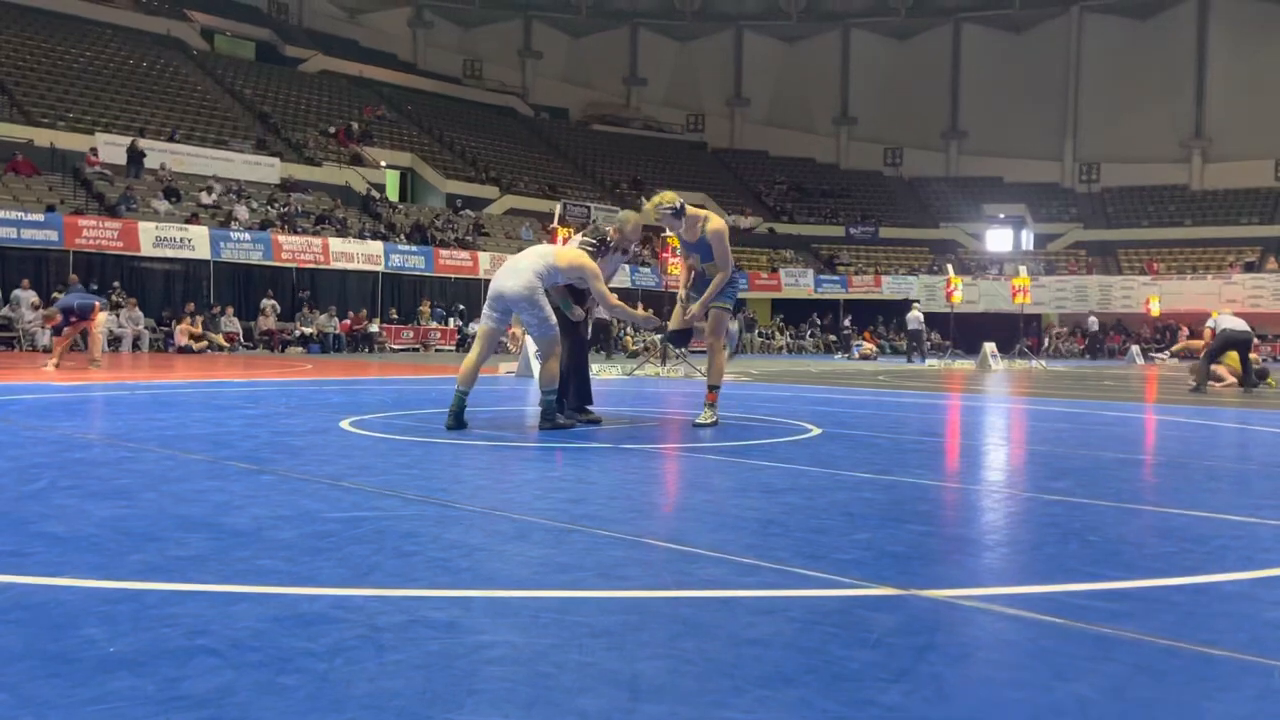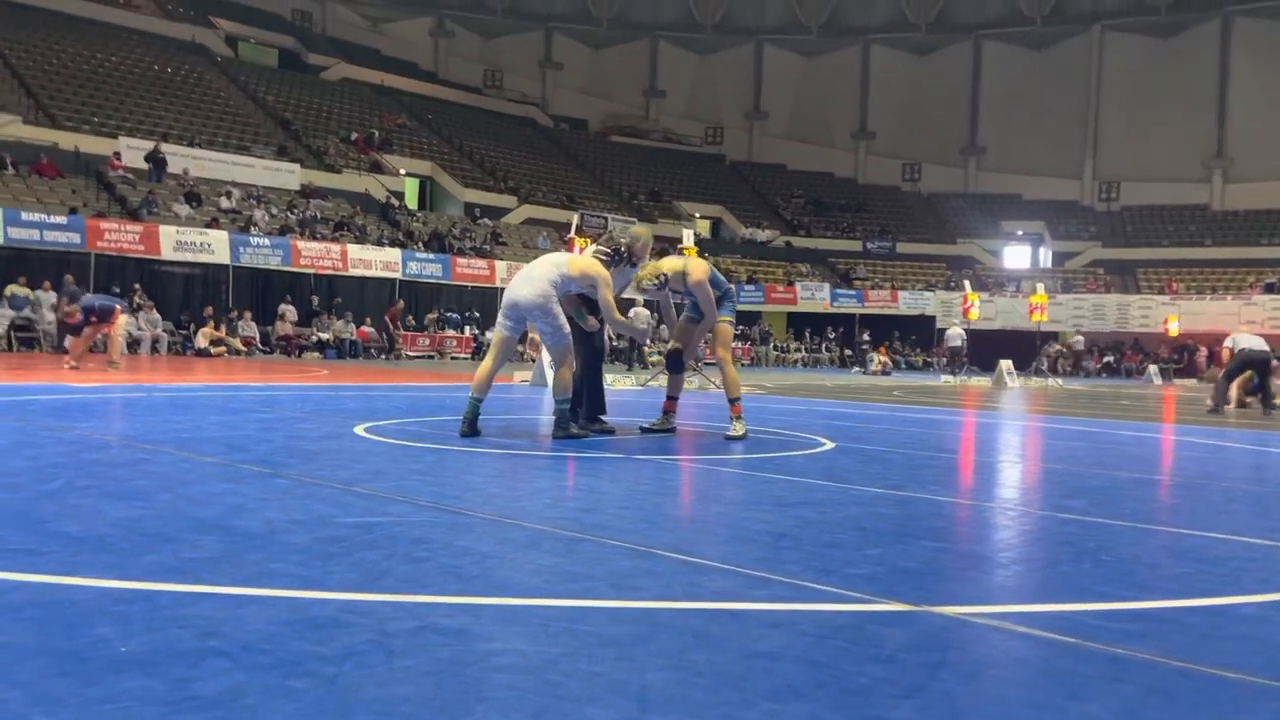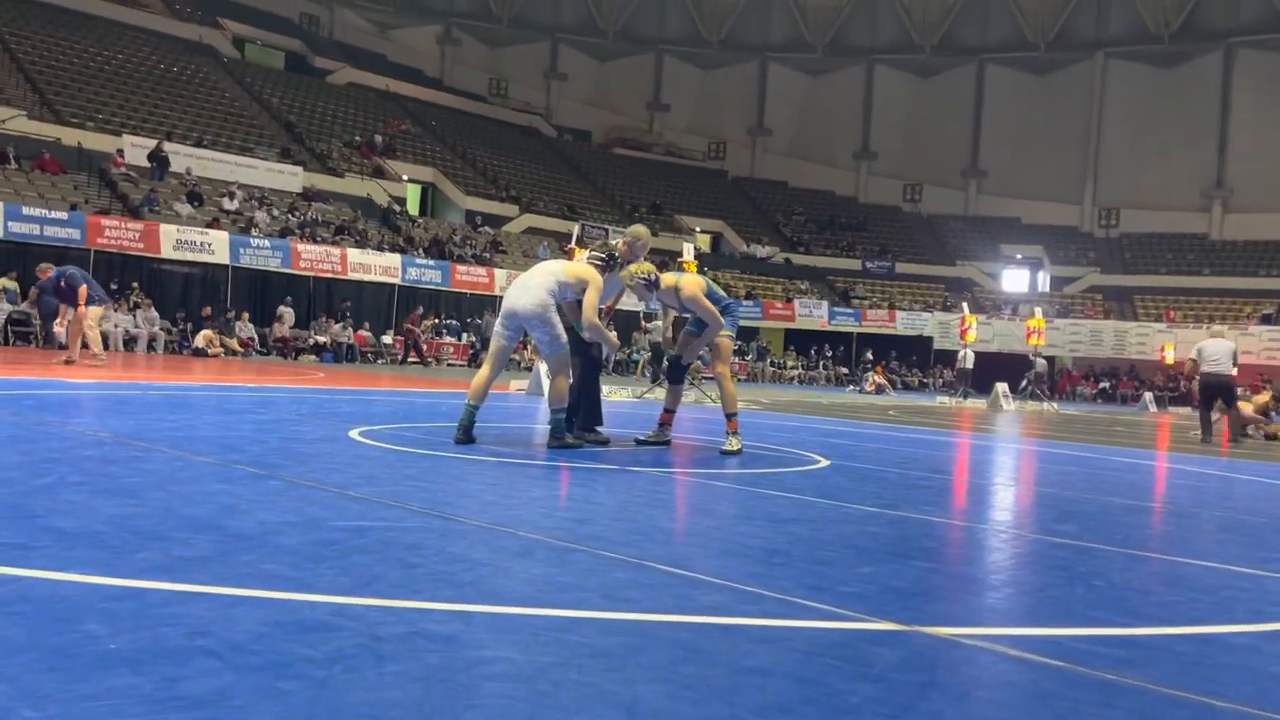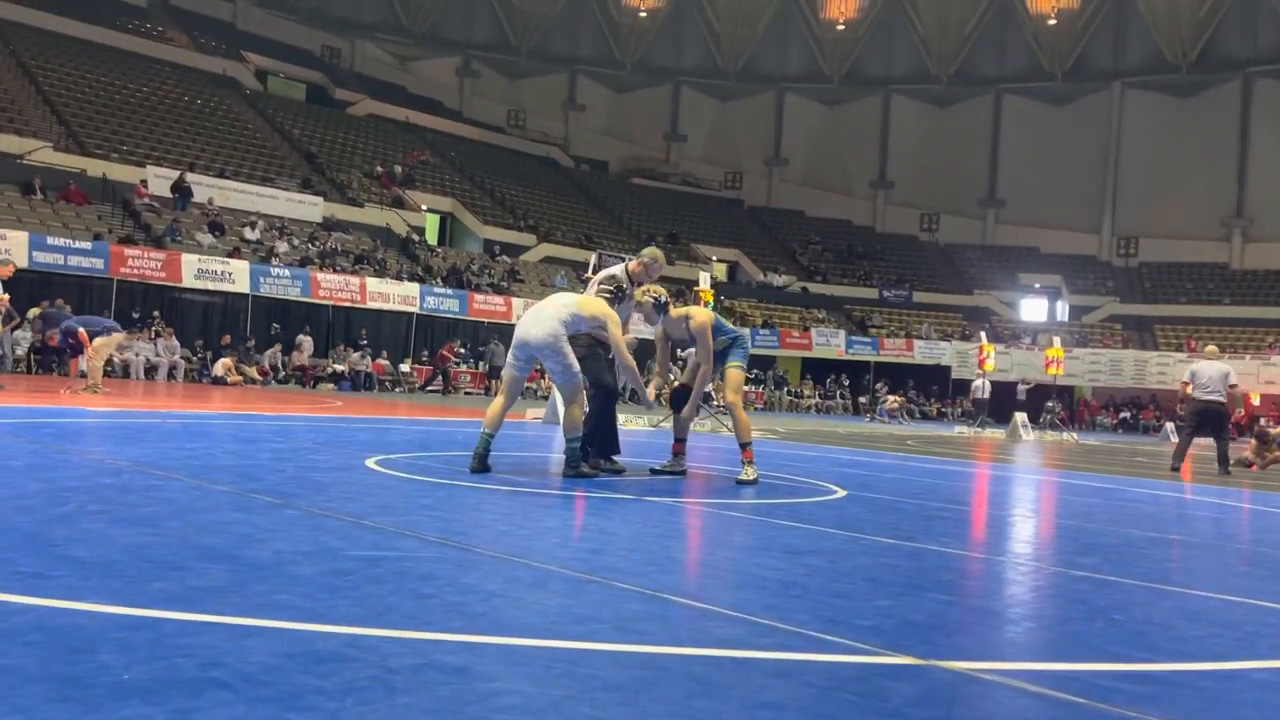
dt=1s
person 1, frame 1
left shoulder: (626, 249)
right shoulder: (586, 242)
left wrist: (591, 302)
right wrist: (570, 308)
left hip: (581, 292)
right hip: (559, 289)
left knee: (578, 344)
right knee: (575, 344)
left ankle: (557, 400)
right ankle: (575, 405)
person 1, frame 2
left shoulder: (640, 260)
right shoulder: (598, 255)
left hip: (596, 302)
right hip: (574, 300)
left knee: (594, 355)
right knee: (589, 354)
left ankle: (572, 409)
right ankle: (589, 415)
person 1, frame 3
left shoulder: (635, 262)
right shoulder: (597, 256)
left wrist: (606, 314)
left hip: (591, 310)
right hip: (570, 308)
left knee: (593, 364)
right knee: (586, 363)
left ankle: (569, 419)
right ankle: (584, 425)
person 1, frame 4
left shoulder: (639, 284)
right shoulder: (610, 279)
left hip: (604, 339)
right hip: (585, 338)
left knee: (608, 392)
right knee: (604, 390)
left ankle: (587, 448)
right ankle: (599, 454)
person 2, frame 1
left shoulder: (714, 227)
right shoulder: (680, 228)
left elbow: (725, 270)
left wrist: (701, 304)
right wrist: (683, 286)
left hip: (722, 284)
right hip: (700, 281)
left knee: (713, 343)
right knee: (674, 334)
left ankle: (711, 408)
right ankle: (724, 329)
person 2, frame 2
left shoulder: (695, 277)
right shoulder: (657, 273)
left elbow: (711, 315)
right elbow: (665, 306)
left wrist: (692, 345)
right wrist: (676, 336)
left hip: (721, 300)
right hip: (696, 301)
left knee: (722, 357)
right knee: (674, 354)
left ankle: (738, 420)
right ankle: (668, 417)
person 2, frame 3
left shoulder: (687, 291)
right shoulder: (659, 289)
left elbow: (717, 323)
left wrist: (695, 349)
right wrist: (666, 330)
left hip: (723, 313)
right hip: (701, 315)
left knee: (720, 371)
right knee: (675, 368)
left ankle: (734, 435)
right ankle: (663, 430)
person 2, frame 4
left shoulder: (697, 320)
right shoulder: (662, 331)
left elbow: (706, 366)
right elbow: (661, 369)
left wrist: (692, 405)
right wrist: (652, 387)
left hip: (734, 346)
right hip: (711, 350)
left knee: (731, 401)
right knee: (678, 397)
left ankle: (749, 464)
right ankle: (678, 460)
person 3, frame 1
left shoulder: (559, 252)
right shoulder: (587, 263)
right elbow: (612, 305)
right wrist: (640, 318)
left hip: (499, 281)
right hip: (524, 287)
left knee: (480, 350)
right knee: (552, 352)
left ankle: (455, 413)
right ankle: (548, 415)
person 3, frame 2
left shoulder: (572, 261)
right shoulder: (600, 273)
right elbow: (613, 320)
left wrist: (533, 331)
right wrist: (638, 332)
left hip: (514, 289)
right hip: (538, 296)
left knee: (494, 358)
right knee: (564, 361)
left ankle: (469, 420)
right ankle: (562, 424)
person 3, frame 3
left shoulder: (567, 266)
right shoulder: (595, 278)
right elbow: (590, 322)
right wrist: (610, 343)
left hip: (512, 297)
right hip: (537, 304)
left knee: (491, 366)
right knee: (561, 370)
left ankle: (464, 427)
right ankle: (557, 434)
person 3, frame 4
left shoulder: (575, 299)
right shoulder: (609, 314)
right elbow: (624, 361)
left hip: (524, 328)
right hip: (548, 335)
left knee: (505, 396)
right knee: (574, 399)
left ankle: (480, 456)
right ankle: (573, 463)
